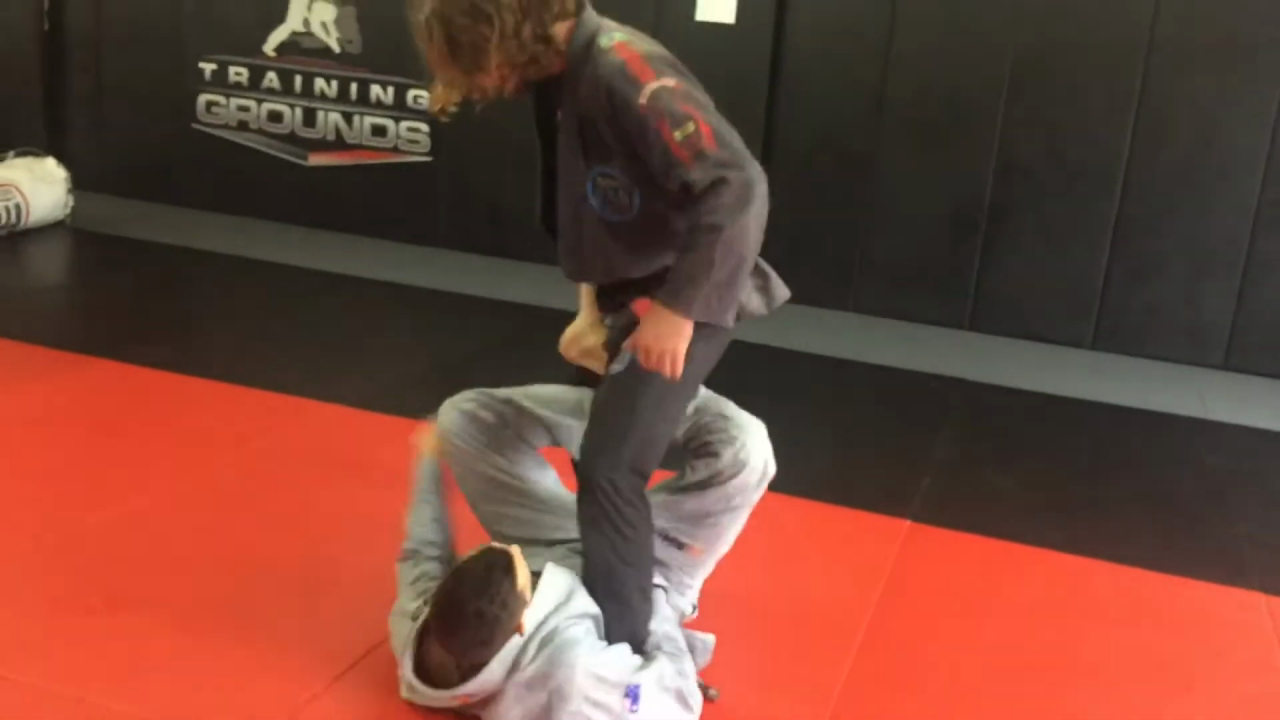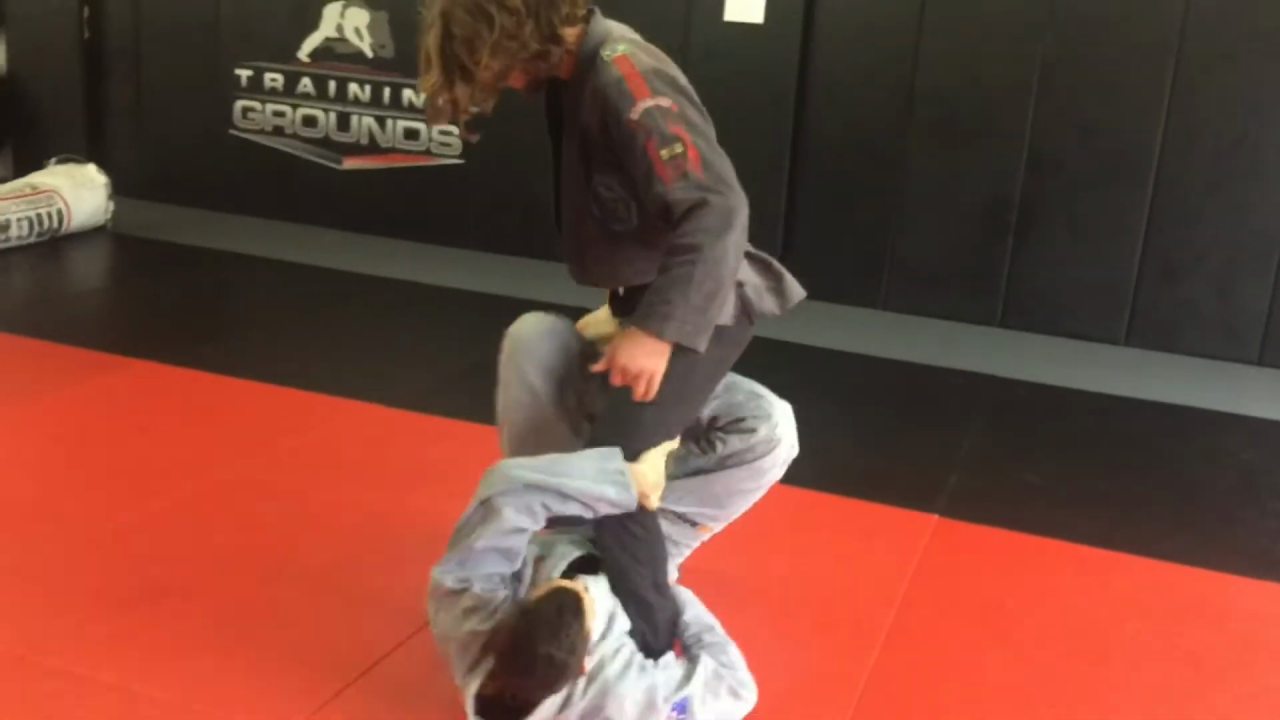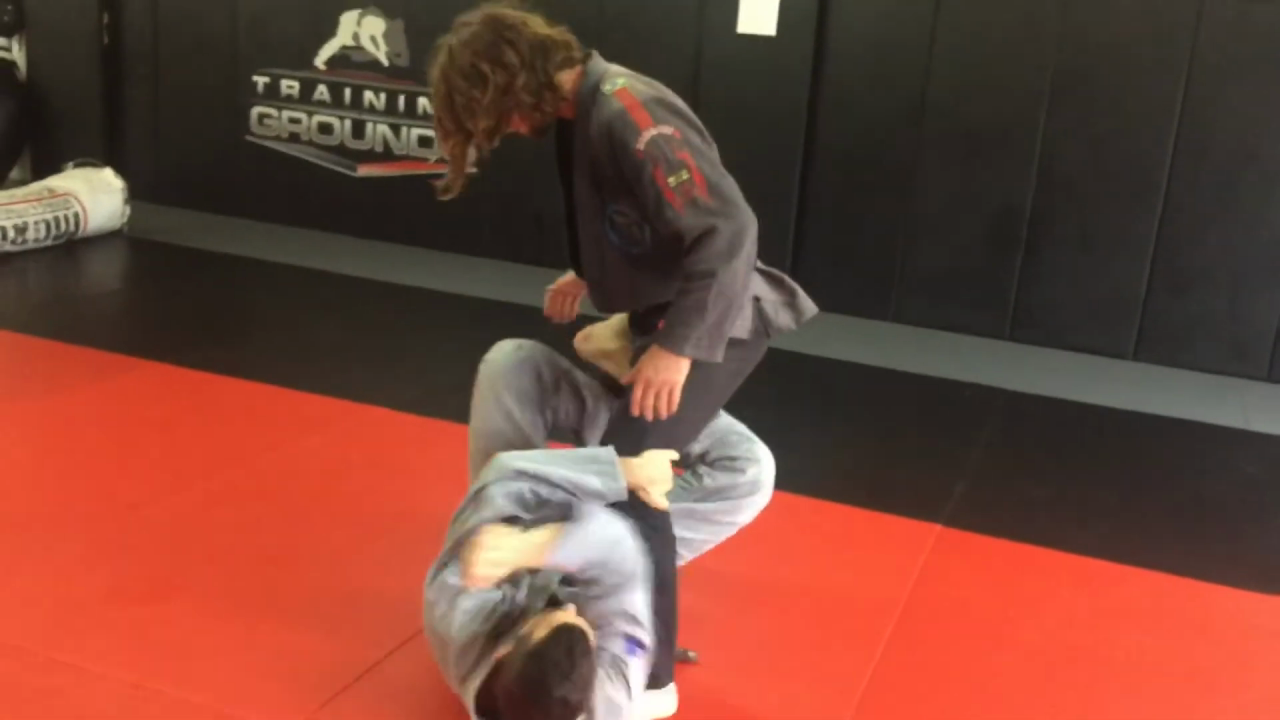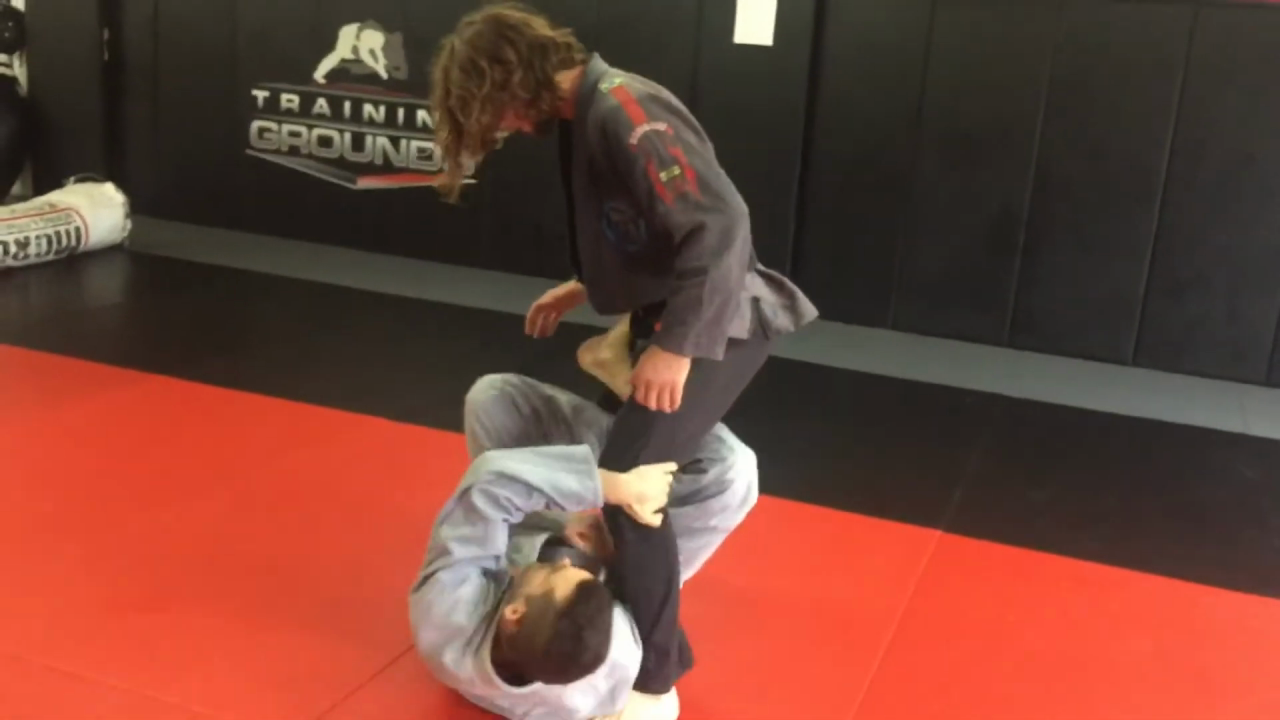
dt=0.4s
person 1, frame 1
left shoulder: (623, 70)
right shoulder: (565, 65)
left elbow: (736, 187)
left wrist: (680, 307)
right wrist: (600, 297)
left hip: (681, 301)
right hip: (635, 290)
left knee: (610, 467)
right knee: (601, 450)
person 1, frame 2
left shoulder: (623, 83)
right shoulder: (585, 67)
left elbow: (714, 214)
left wrist: (657, 331)
left hip: (697, 317)
right hip: (658, 302)
person 1, frame 3
left shoulder: (627, 117)
right shoulder: (587, 108)
left elbow: (725, 234)
left wrist: (676, 352)
right wrist: (591, 277)
left hip: (719, 330)
right hip: (667, 323)
person 1, frame 4
left shoulder: (625, 114)
right shoulder: (586, 112)
left elbow: (719, 227)
left wrist: (678, 347)
right wrist: (585, 285)
left hip: (715, 327)
right hip: (678, 319)
left knee: (628, 478)
right knee: (627, 471)
left ankle: (651, 679)
right ankle: (646, 628)
person 2, frame 1
left shoulder: (415, 633)
right shoulder: (569, 675)
left elbow: (425, 557)
left wrist: (431, 469)
right wrist: (647, 603)
left hip: (557, 558)
left knee: (463, 416)
right knee: (740, 446)
person 2, frame 2
left shoulder: (459, 625)
left elbow: (507, 490)
left wrist: (624, 476)
right wrist: (666, 585)
left hip: (541, 539)
right knee: (769, 429)
person 2, frame 3
left shoulder: (453, 625)
left elbow: (504, 482)
right elbow: (623, 557)
left wrist: (624, 470)
right wrist: (527, 550)
left knee: (513, 361)
right knee: (748, 473)
person 2, frame 4
left shoulder: (443, 617)
right shoulder: (614, 658)
left elbow: (491, 477)
left wrist: (614, 486)
right wrist: (615, 555)
left knee: (493, 395)
right knee: (730, 472)
